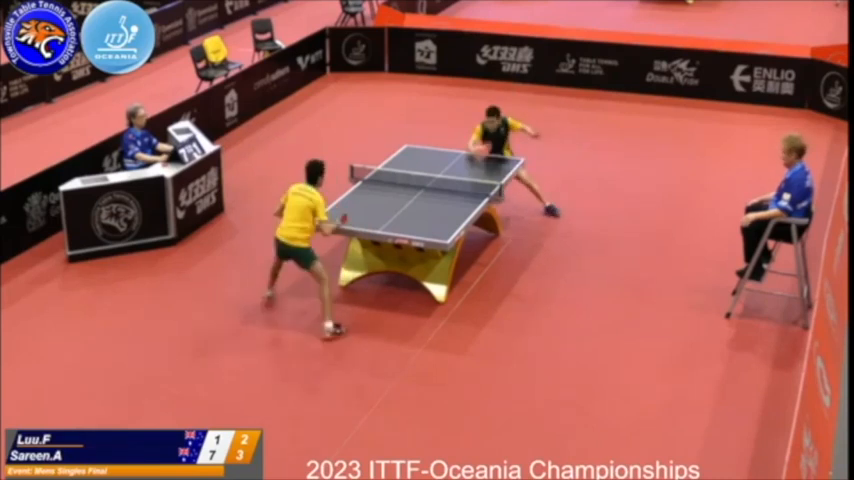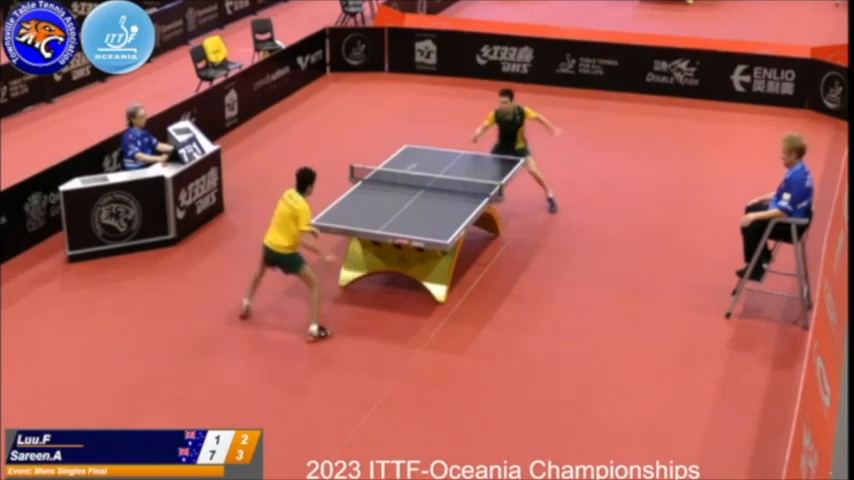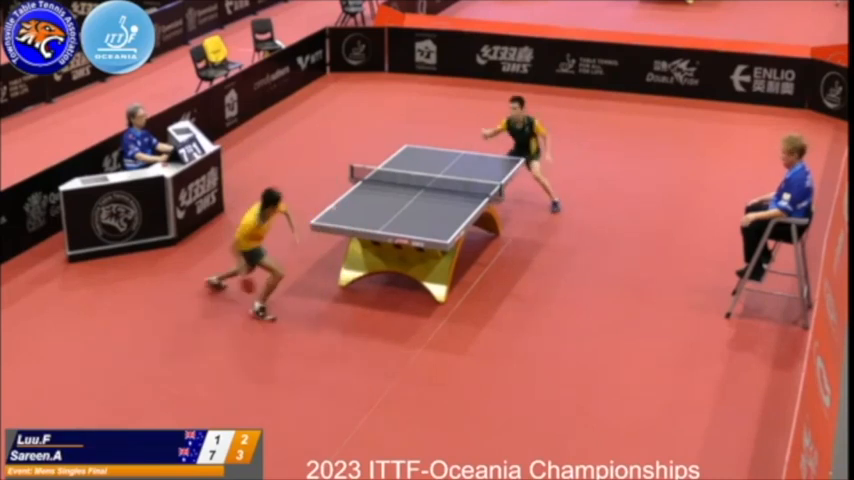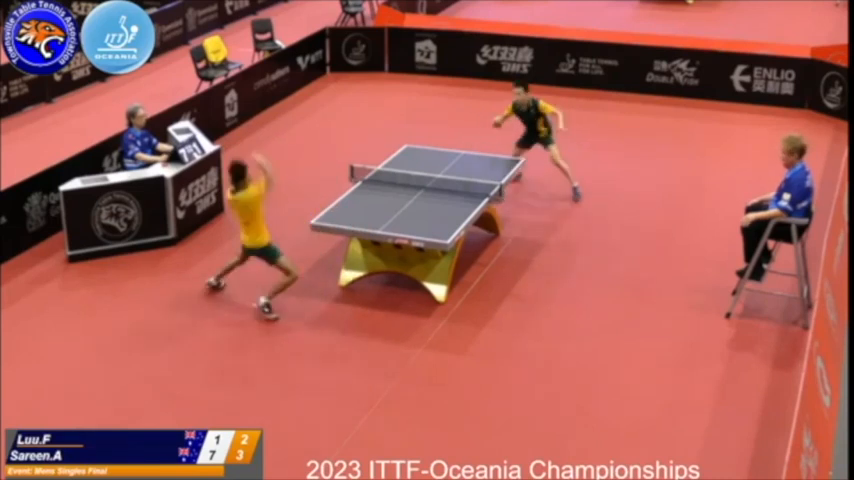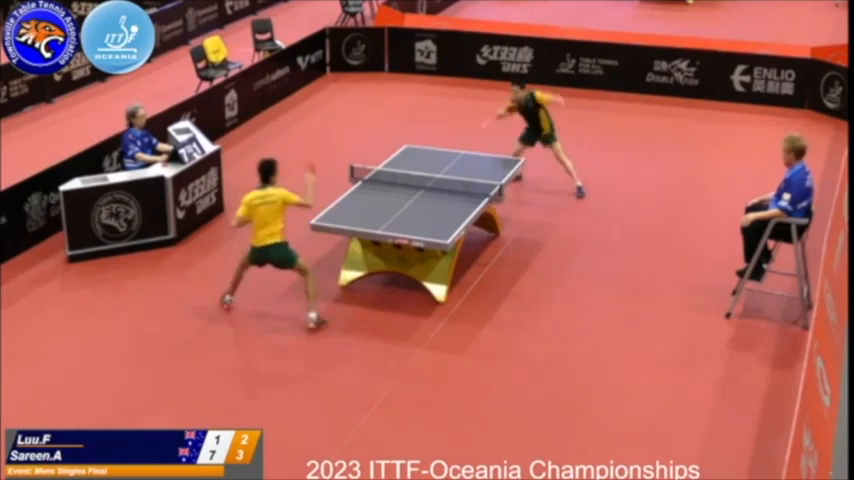
dt=0.3s
person 1, frame 1
left shoulder: (293, 189)
right shoulder: (318, 199)
left elbow: (278, 213)
right elbow: (325, 231)
right wrist: (337, 225)
left hip: (281, 239)
right hip: (299, 245)
left knee: (278, 261)
right knee: (324, 280)
left ankle: (269, 293)
right ankle: (328, 326)
person 1, frame 2
left shoulder: (288, 194)
right shoulder: (303, 208)
right elbow: (305, 242)
left wrist: (309, 229)
right wrist: (324, 255)
left hip: (268, 245)
right hip: (284, 252)
left knee: (262, 268)
right knee: (314, 284)
left ankle: (247, 304)
right ankle: (314, 328)
person 1, frame 3
left shoulder: (272, 207)
right shoulder: (250, 223)
left elbow: (285, 211)
right elbow: (234, 247)
left wrist: (293, 231)
right wrist: (241, 270)
left hip: (253, 244)
right hip: (246, 247)
left knee: (249, 268)
right knee: (278, 274)
left ankle: (216, 281)
right ankle: (259, 307)
person 1, frame 4
left shoulder: (230, 196)
right shoulder: (252, 194)
right elbow: (270, 182)
right wrist: (262, 165)
left hip: (247, 243)
right hip: (262, 244)
left knee: (241, 259)
right knee: (292, 274)
left ankle: (214, 281)
right ankle: (264, 302)
person 1, frame 5
left shoulder: (249, 198)
right shoulder: (281, 194)
left elbow: (236, 223)
right elbow: (309, 204)
right wrist: (310, 183)
left hip: (259, 248)
right hip: (278, 247)
left knee: (242, 265)
right knee: (307, 273)
left ankle: (228, 298)
right ankle: (312, 316)
person 2, frame 1
left shoulder: (797, 178)
right shoulder: (799, 170)
left elbow: (784, 211)
right elbow: (781, 194)
left wrist: (755, 216)
right wrist: (760, 199)
right hip: (790, 214)
left knee: (749, 226)
right knee: (751, 209)
left ankle: (756, 268)
right ankle: (764, 257)
person 2, frame 2
left shoulder: (797, 178)
right shoulder: (798, 170)
left elbow: (784, 211)
right elbow: (781, 194)
left wrist: (755, 216)
right wrist: (760, 199)
right hip: (791, 214)
left knee: (750, 226)
right knee: (751, 209)
left ankle: (757, 268)
right ankle: (764, 256)
person 2, frame 3
left shoulder: (797, 178)
right shoulder: (798, 170)
left elbow: (784, 211)
right elbow: (782, 194)
left wrist: (755, 216)
right wrist: (760, 199)
right hip: (791, 214)
left knee: (750, 226)
right knee: (751, 209)
left ankle: (757, 268)
right ankle: (764, 257)
person 2, frame 4
left shoulder: (797, 177)
right shoulder: (798, 170)
left elbow: (784, 211)
right elbow: (782, 194)
left wrist: (755, 216)
right wrist: (760, 199)
right hip: (791, 214)
left knee: (750, 226)
right knee: (751, 208)
left ankle: (756, 267)
right ankle: (764, 256)
person 2, frame 5
left shoulder: (797, 178)
right shoulder: (799, 170)
left elbow: (784, 211)
right elbow: (781, 194)
left wrist: (755, 216)
right wrist: (760, 199)
right hip: (792, 214)
left knee: (750, 226)
right knee: (751, 209)
left ankle: (757, 267)
right ankle: (764, 257)
person 3, frame 1
left shoulder: (506, 122)
right shoulder: (481, 128)
left elbow: (523, 127)
right elbow: (471, 145)
left wrist: (532, 133)
right wrist: (477, 149)
left knee: (527, 181)
left ankle: (547, 205)
person 3, frame 2
left shoulder: (522, 111)
right shoulder: (496, 114)
left elbow: (538, 117)
right elbow: (483, 128)
left wrist: (552, 128)
right wrist: (477, 134)
left hip: (519, 147)
right hip: (502, 146)
left knee: (533, 171)
left ankle: (550, 196)
person 3, frame 3
left shoulder: (533, 123)
right shoulder: (508, 122)
left elbow: (545, 136)
right elbow: (496, 131)
left wrist: (547, 153)
right wrist: (487, 133)
left hip: (531, 152)
right hip: (517, 151)
left knee: (537, 175)
left ankle: (555, 200)
person 3, frame 4
left shoulder: (537, 104)
right shoulder: (514, 106)
left elbow: (557, 112)
right elbow: (502, 118)
left wrist: (560, 124)
right wrist: (497, 120)
left hip: (544, 133)
right hip: (530, 133)
left knee: (555, 159)
right knee: (514, 156)
left ankle: (575, 185)
person 3, frame 5
left shoulder: (535, 96)
right shoulder: (514, 102)
left elbow: (554, 98)
right elbow: (501, 115)
left wrist: (559, 100)
right wrist: (502, 113)
left hip: (546, 130)
right hip: (532, 130)
left knee: (560, 157)
right knee: (516, 153)
left ankle: (578, 185)
